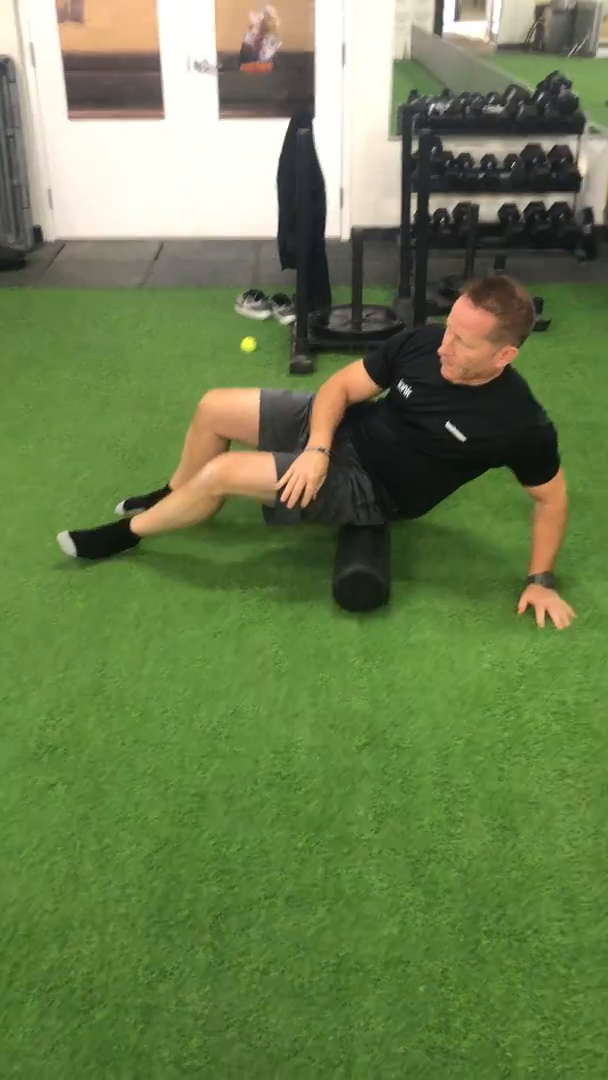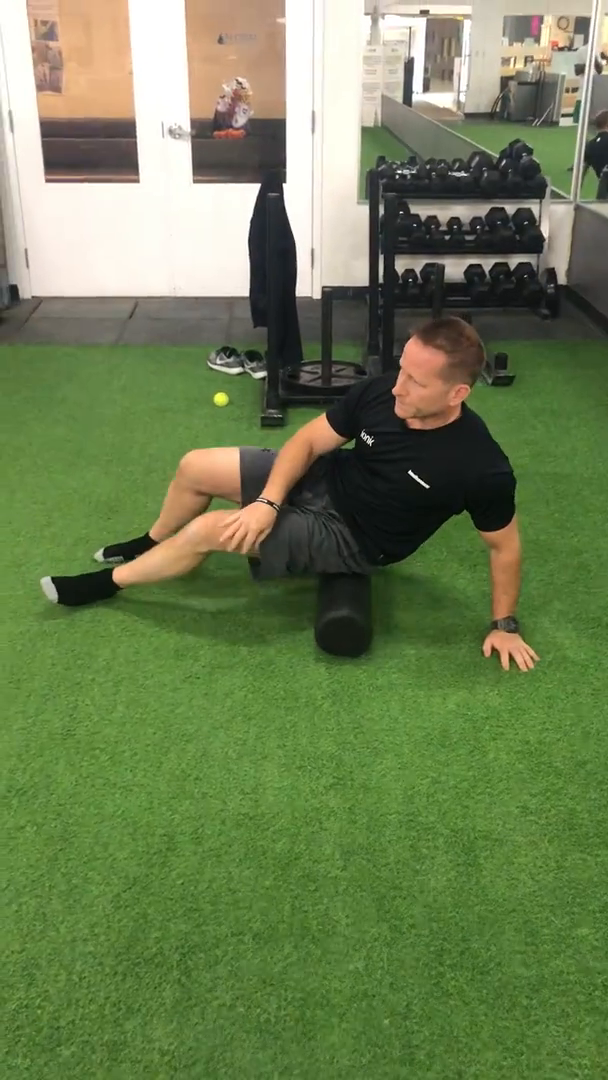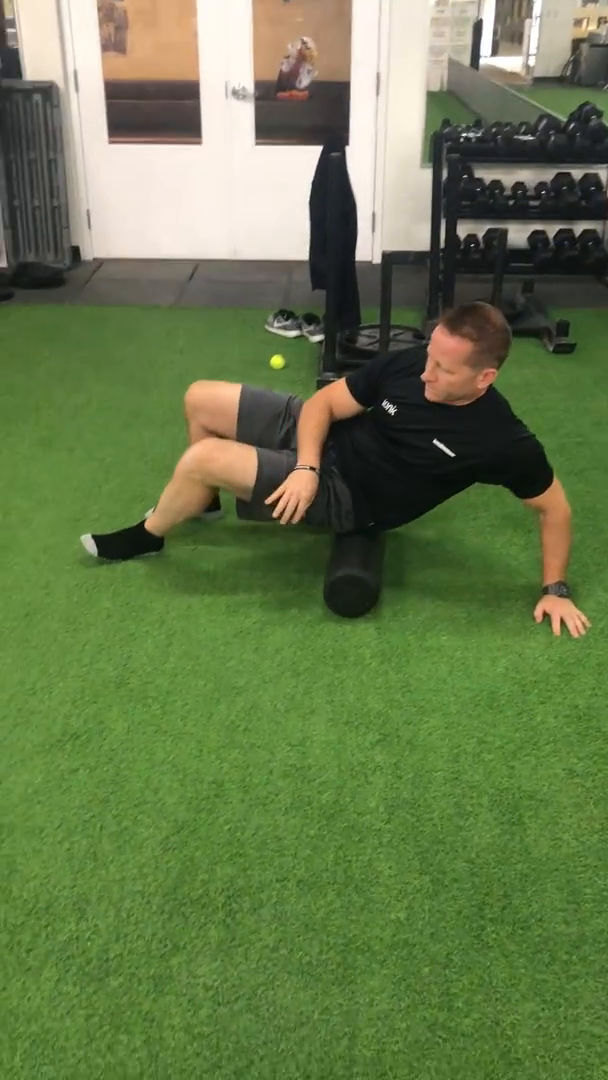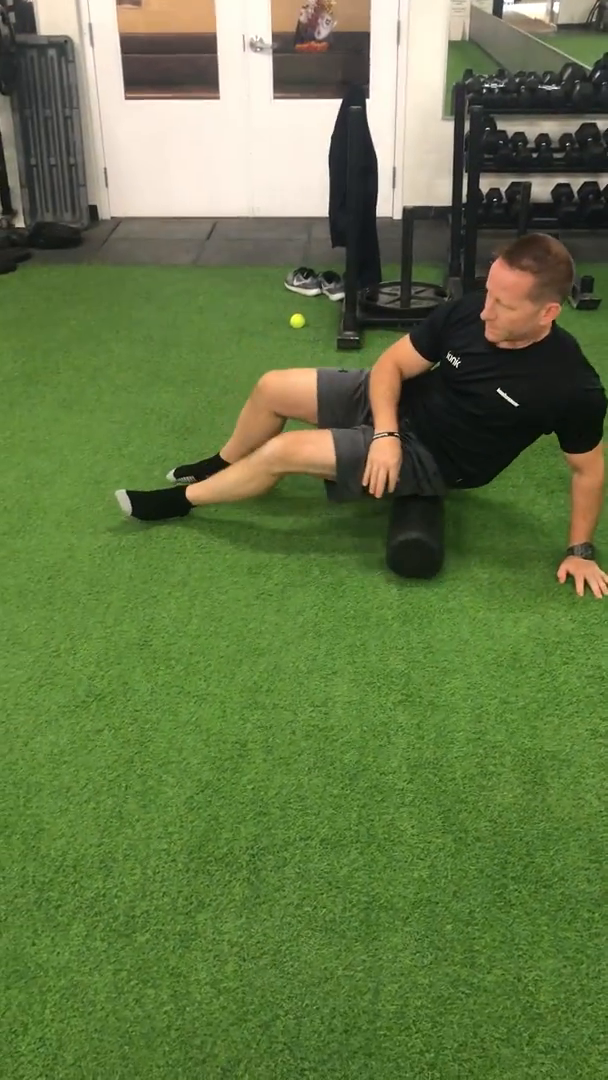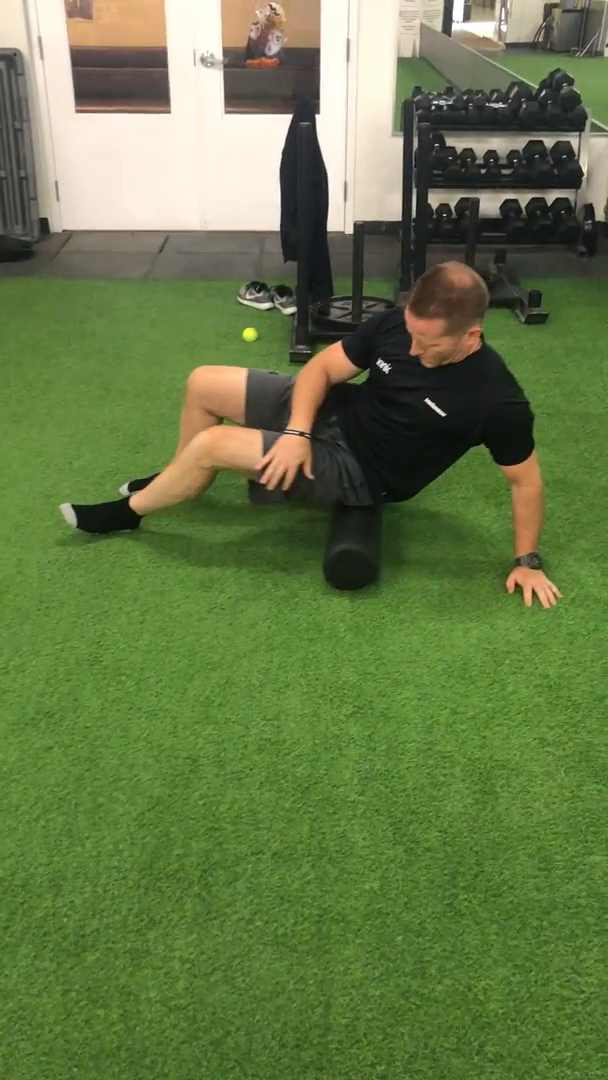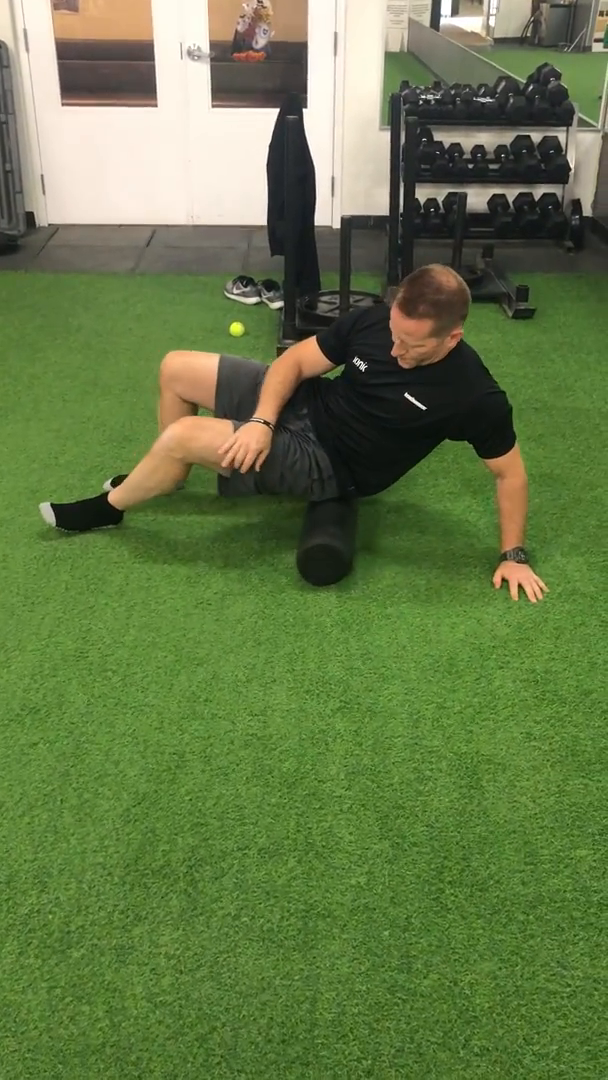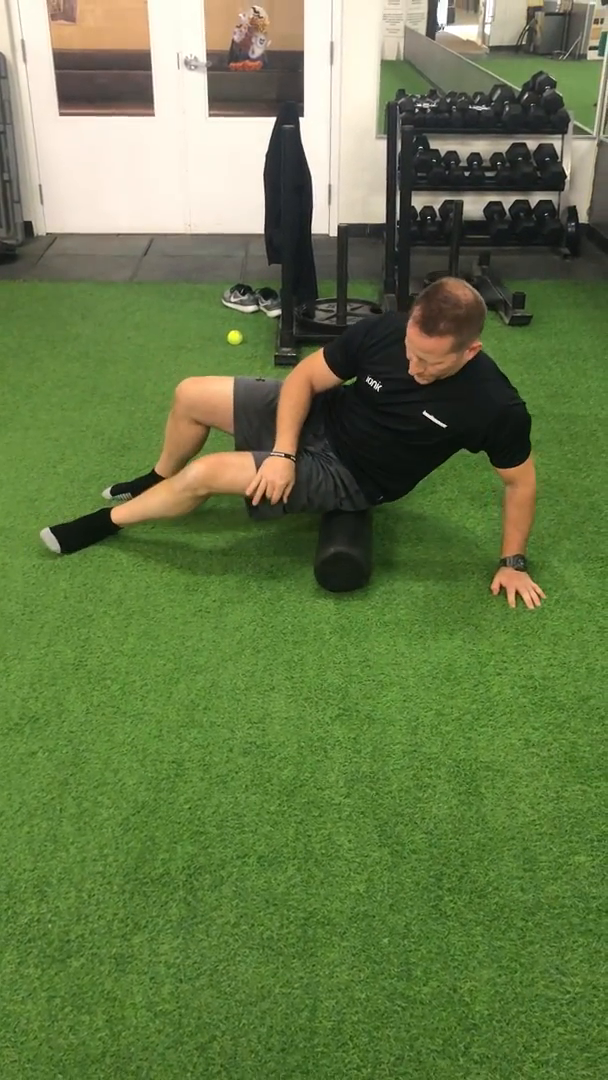
dt=0.7s
person 1, frame 1
left shoulder: (518, 425)
right shoulder: (423, 343)
left elbow: (552, 497)
right elbow: (342, 385)
left wrist: (540, 581)
right wrist: (317, 449)
left hip: (368, 488)
right hip: (342, 430)
left knee: (221, 474)
right knee: (214, 407)
left ankle: (127, 533)
right ankle: (173, 495)
person 1, frame 2
left shoulder: (479, 468)
right shoulder: (380, 393)
left elbow: (505, 545)
right elbow: (308, 440)
left wrist: (504, 625)
right wrist: (268, 502)
left hip: (351, 538)
right hip: (323, 480)
left knee: (207, 530)
right knee: (193, 467)
left ankle: (108, 583)
right ankle: (151, 543)
person 1, frame 3
left shoulder: (502, 441)
right shoulder: (406, 365)
left elbow: (554, 507)
right elbow: (323, 402)
left wrist: (555, 588)
right wrist: (306, 468)
left hip: (346, 492)
right hip: (326, 438)
left knee: (201, 460)
right knee: (201, 399)
left ankle: (146, 536)
right ankle: (202, 502)
person 1, frame 4
right shoulder: (468, 312)
right elbow: (391, 364)
right wrist: (387, 435)
left hip: (433, 459)
right hip: (399, 403)
left knee: (283, 453)
right knee: (271, 388)
left ankle: (182, 500)
right ankle: (221, 464)
person 1, frame 5
left shoulder: (496, 400)
right shoulder: (400, 324)
left elbow: (526, 480)
right elbow: (322, 368)
left wrist: (527, 562)
right wrist: (298, 433)
left hip: (359, 470)
right hip: (334, 412)
left knee: (211, 447)
right knee: (203, 383)
left ankle: (127, 512)
right ankle: (174, 479)
person 1, frame 6
left shoulder: (475, 396)
right shoulder: (375, 321)
left elbow: (509, 472)
right elbow: (295, 361)
left wrist: (513, 555)
right wrist: (263, 422)
left hip: (327, 463)
right hip: (306, 404)
left knee: (182, 437)
right knee: (177, 368)
left ankle: (108, 507)
right ankle: (151, 475)
person 1, frame 7
left shoulder: (494, 407)
right shoulder: (383, 332)
left elbow: (519, 481)
right elbow: (304, 377)
left wrist: (513, 562)
right wrist: (284, 453)
left hip: (349, 477)
right hip: (320, 418)
left knee: (204, 475)
right knee: (190, 395)
left ankle: (107, 522)
right ankle: (158, 480)
